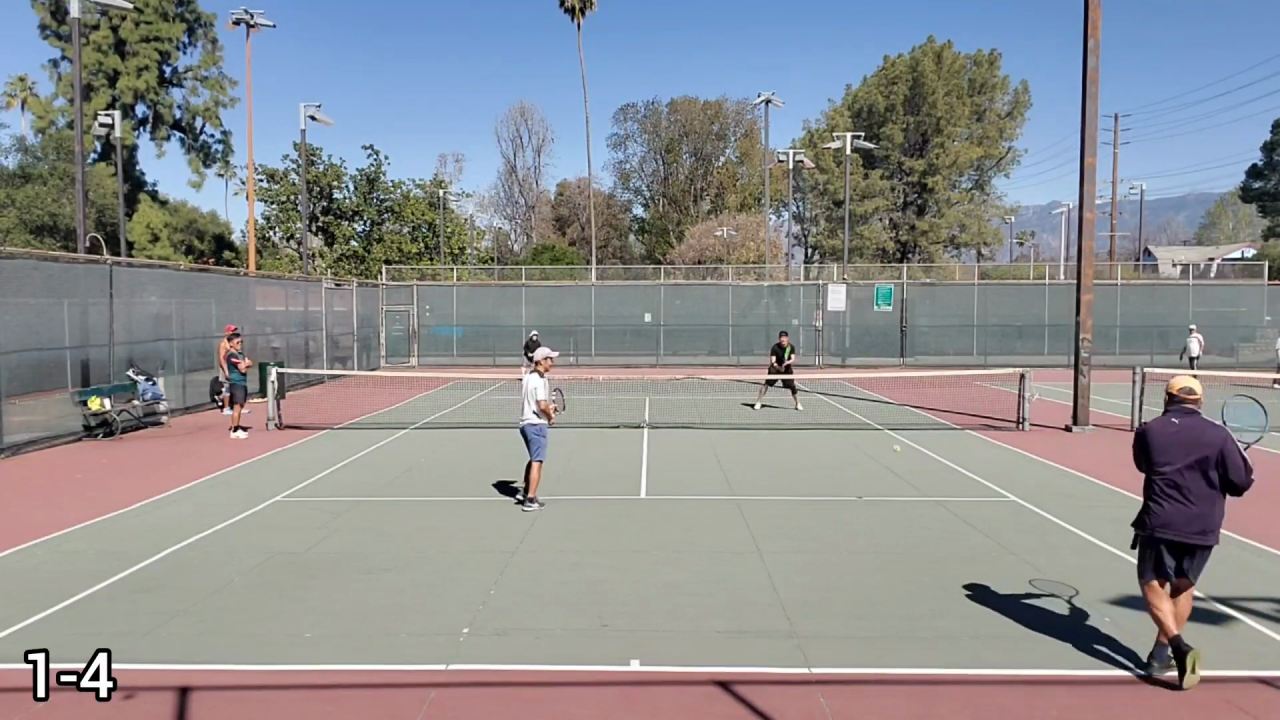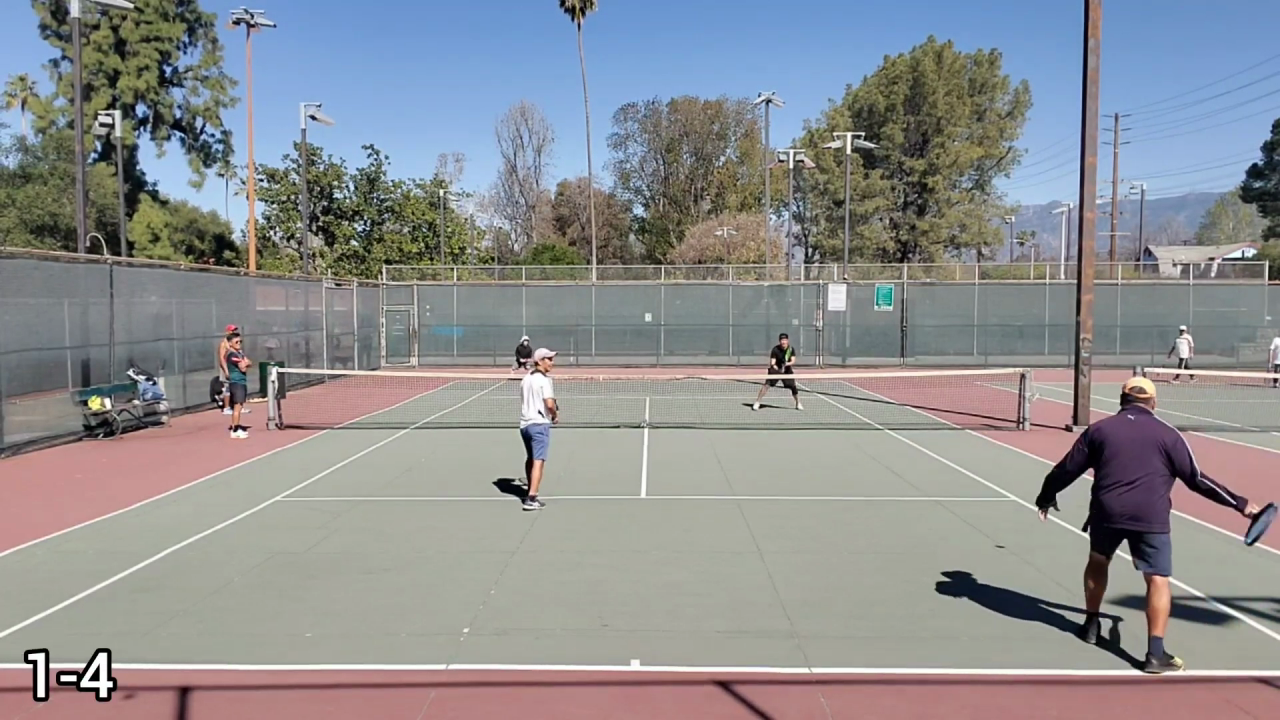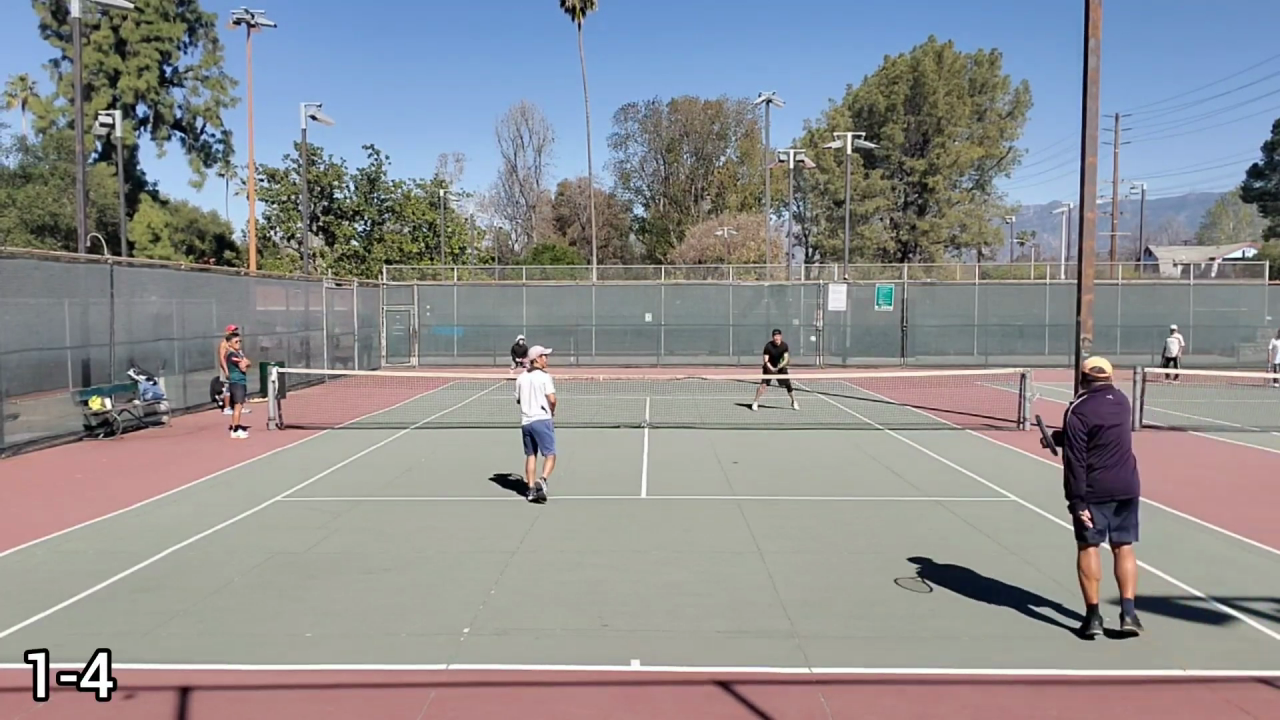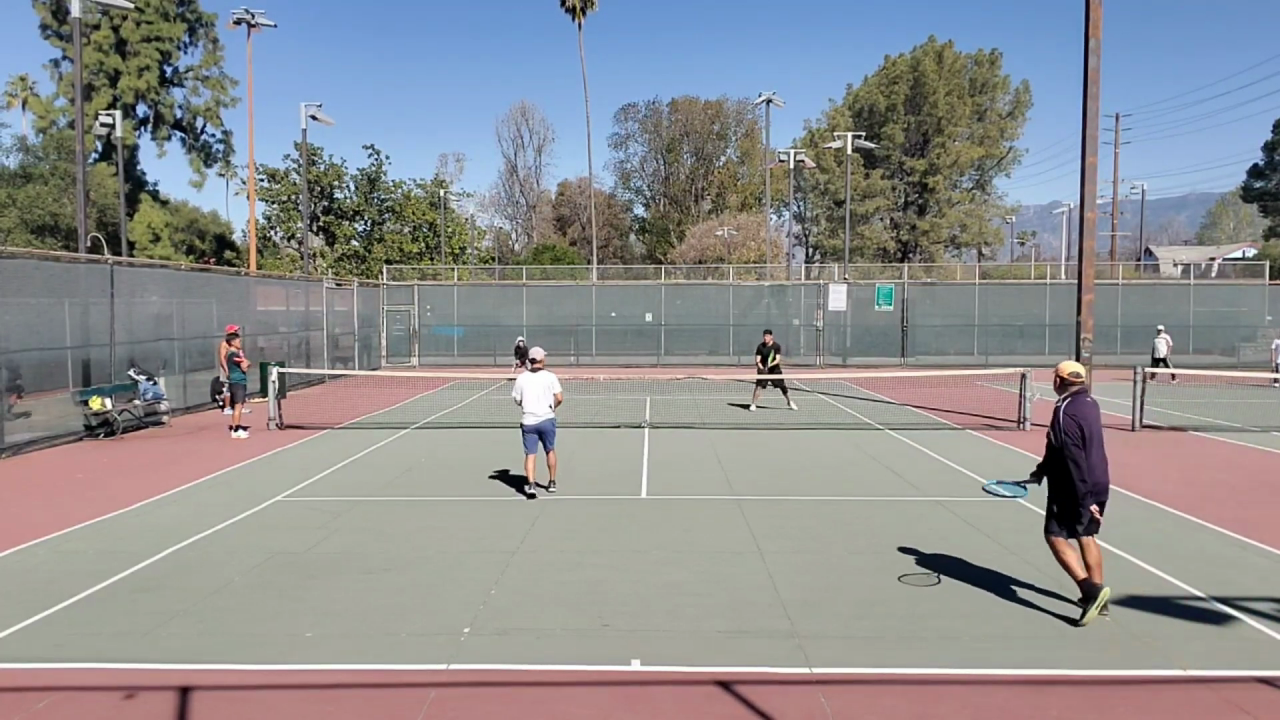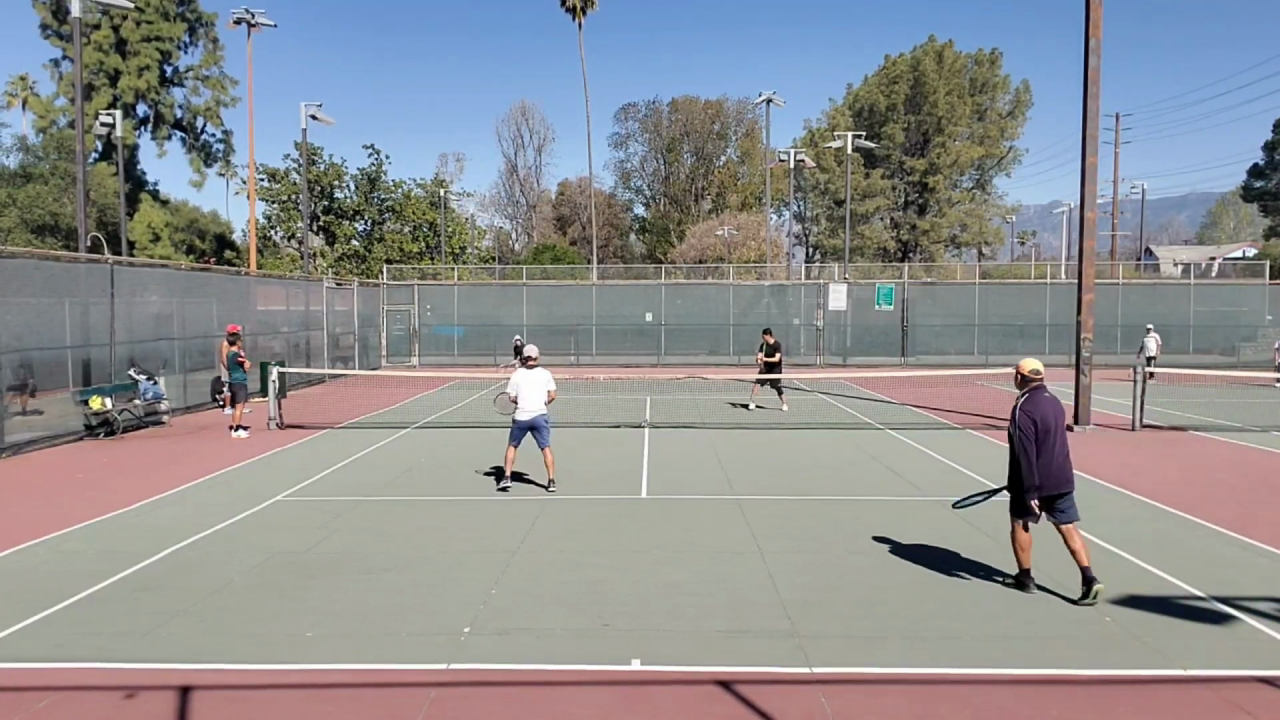
dt=0.3s
person 1, frame 1
left shoulder: (1148, 430)
right shoulder: (1217, 435)
right elbow: (1241, 481)
right wrist: (1213, 485)
left hip: (1159, 524)
right hip: (1201, 528)
left knee: (1152, 586)
right knee: (1182, 588)
left ankle: (1180, 648)
right ankle: (1160, 654)
person 1, frame 2
left shoulder: (1099, 429)
right shoulder: (1167, 434)
left elbow: (1068, 468)
right elbow: (1195, 478)
left wrist: (1047, 496)
right wrist: (1239, 503)
left hip: (1107, 512)
right hip: (1150, 517)
left knee: (1097, 563)
right knee: (1159, 581)
left ankle: (1091, 625)
right ankle: (1156, 653)
person 1, frame 3
left shoulder: (1078, 410)
right shoulder: (1122, 401)
left elbow: (1076, 458)
left wrist: (1078, 502)
right wrist: (1060, 436)
left hip: (1095, 490)
right hip: (1126, 487)
left knee: (1087, 548)
right knee: (1124, 548)
left ankle: (1093, 617)
right ankle: (1128, 612)
person 1, frame 4
left shoulder: (1065, 411)
right shoulder: (1089, 404)
left elbow: (1073, 459)
left wrist: (1083, 498)
right wrist: (1042, 470)
left hip: (1074, 490)
right hip: (1098, 485)
left knee: (1057, 538)
right knee: (1087, 537)
left ankle: (1091, 591)
right ankle: (1094, 594)
person 1, frame 5
left shoulder: (1024, 408)
right shoulder: (1055, 403)
left elbow: (1025, 454)
left wrist: (1028, 491)
left hip: (1032, 481)
right hip: (1062, 479)
left knee: (1020, 523)
right knee: (1068, 528)
left ankle: (1024, 579)
right ankle: (1089, 581)
